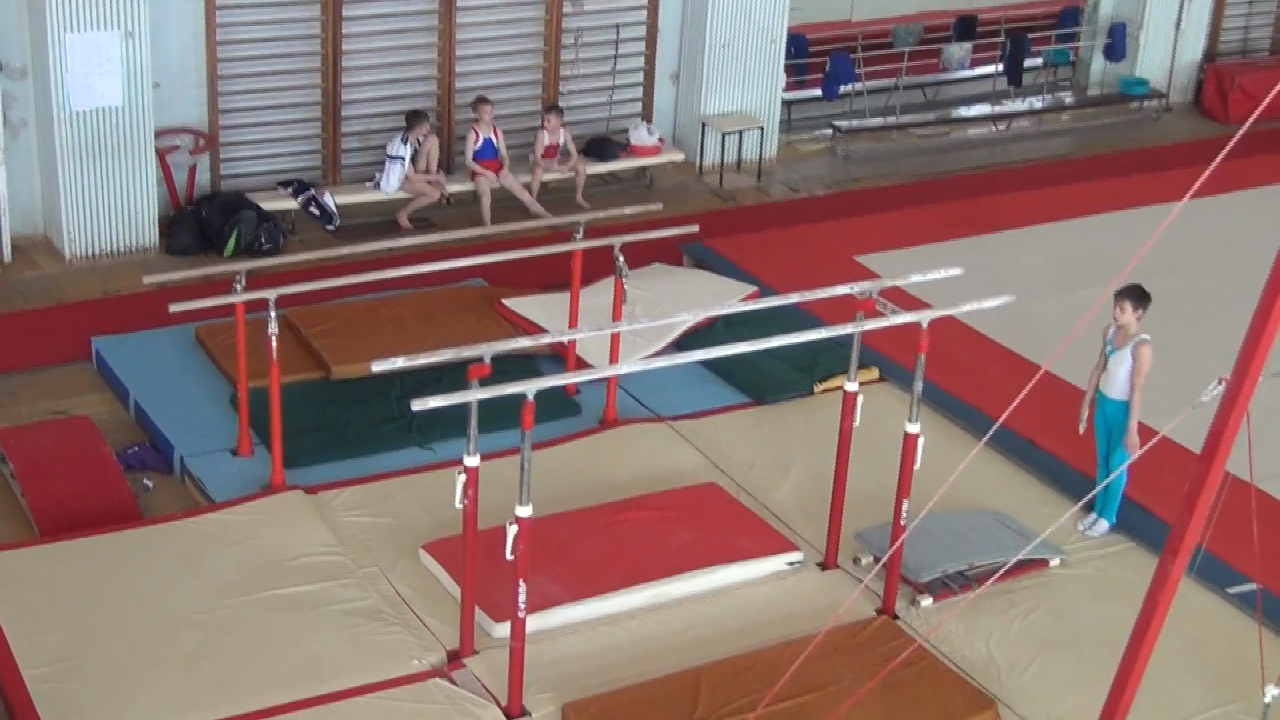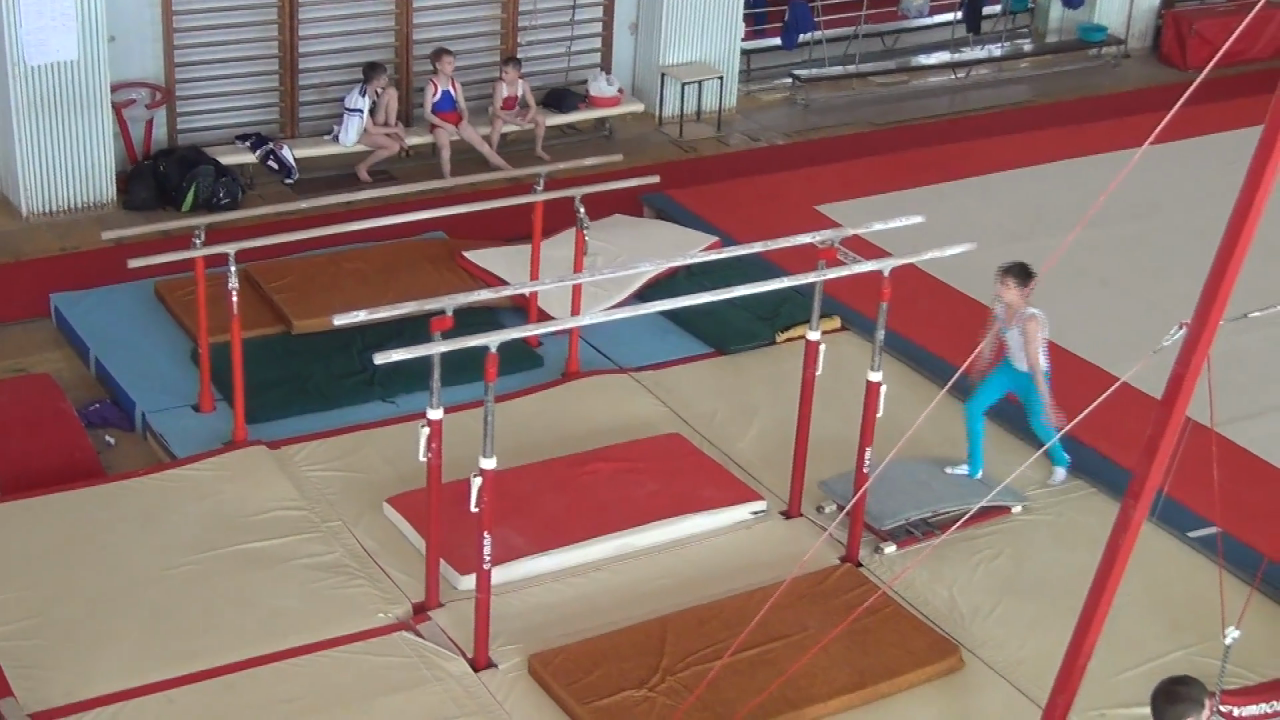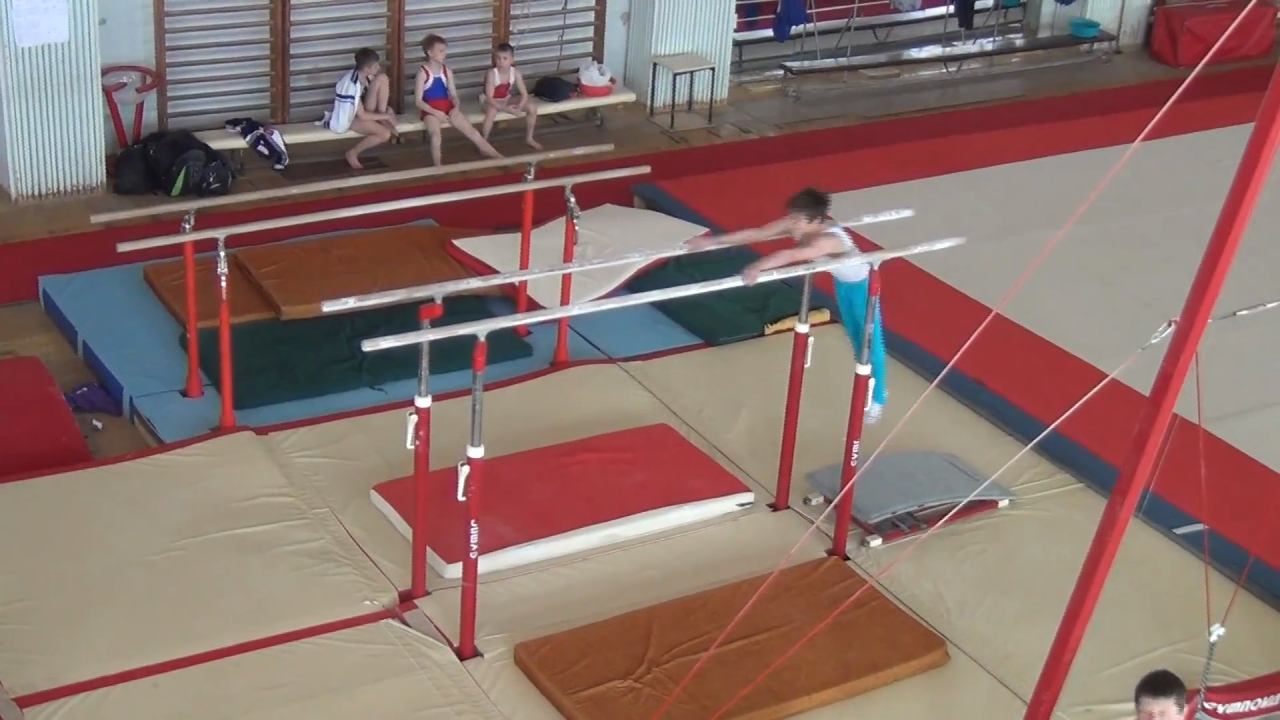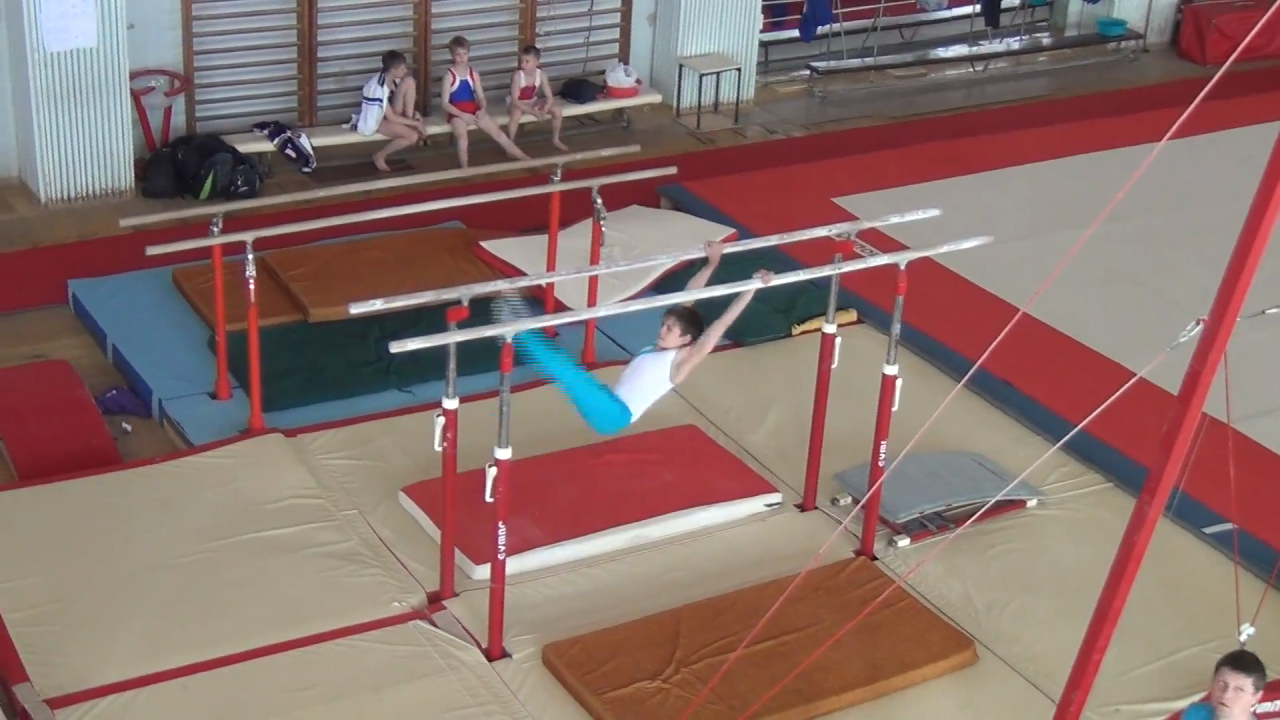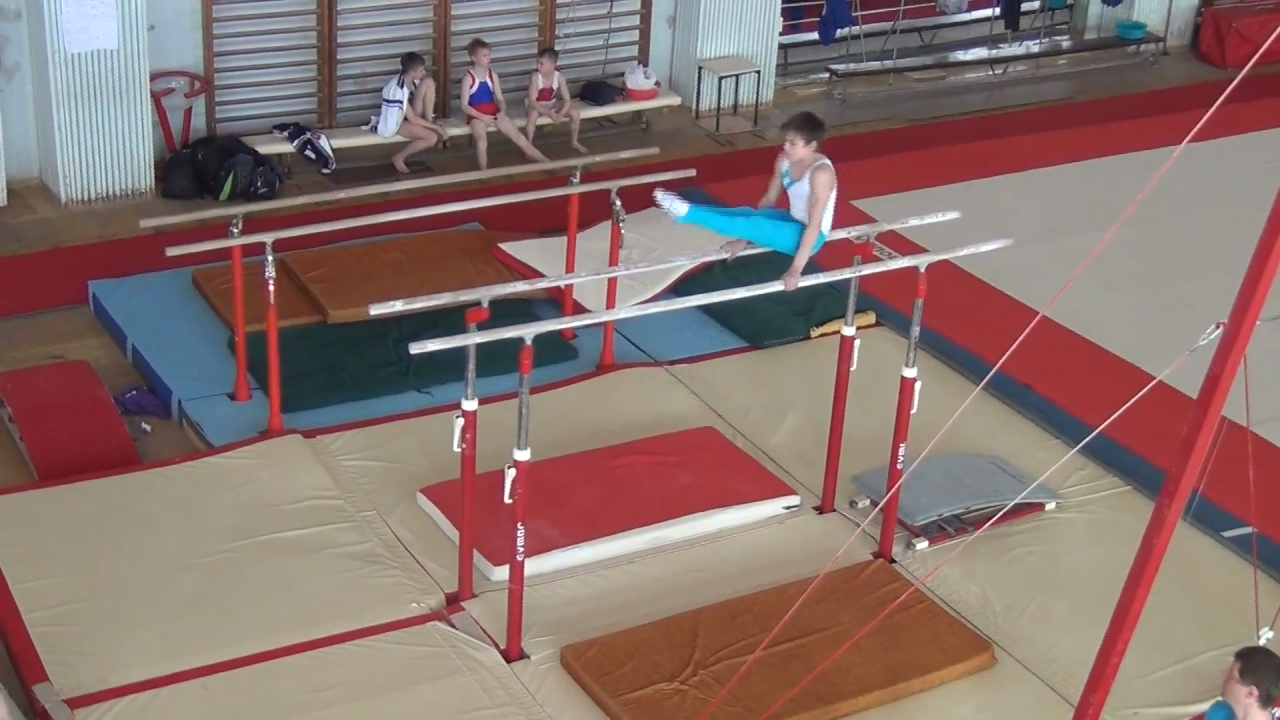
dt=1s
person 1, frame 1
left shoulder: (1142, 347)
right shoulder: (1110, 331)
left elbow: (1137, 390)
left wrist: (1132, 430)
right wrist: (1086, 404)
left hip: (1122, 408)
right hip: (1102, 401)
left knee: (1117, 464)
right knee: (1102, 459)
left ankle: (1107, 517)
right ankle: (1098, 510)
person 1, frame 2
left shoulder: (1030, 321)
right shoulder: (1000, 306)
left elbow: (1035, 364)
right elbow: (992, 338)
left wrist: (1047, 404)
right wrist: (981, 361)
left hip: (1031, 376)
right hip: (1011, 368)
left knee: (1040, 426)
right knee: (973, 410)
left ankle: (1060, 461)
right ankle: (974, 466)
person 1, frame 3
left shoulder: (827, 240)
right shoulder: (798, 226)
left elbow: (792, 255)
right elbow: (756, 234)
left wrist: (760, 265)
right wrist: (714, 240)
left hip: (861, 283)
right hip: (842, 282)
left knee: (870, 341)
right knee: (857, 340)
left ankle: (875, 397)
right ankle: (871, 391)
person 1, frame 4
left shoulder: (684, 359)
right shoulder: (656, 345)
left elbow: (719, 327)
right elbow: (686, 304)
left wrist: (752, 289)
right wrist: (712, 264)
left hip: (618, 416)
right hip: (608, 403)
left knee: (573, 374)
left ankle: (520, 331)
person 1, frame 5
left shoulder: (821, 173)
right shoulder: (784, 160)
left elbow: (813, 225)
right elbow: (769, 199)
left wrist: (796, 268)
right wrist: (745, 237)
left hip: (810, 235)
right hip: (792, 221)
left knee: (755, 224)
right knee: (746, 214)
left ankle: (686, 212)
